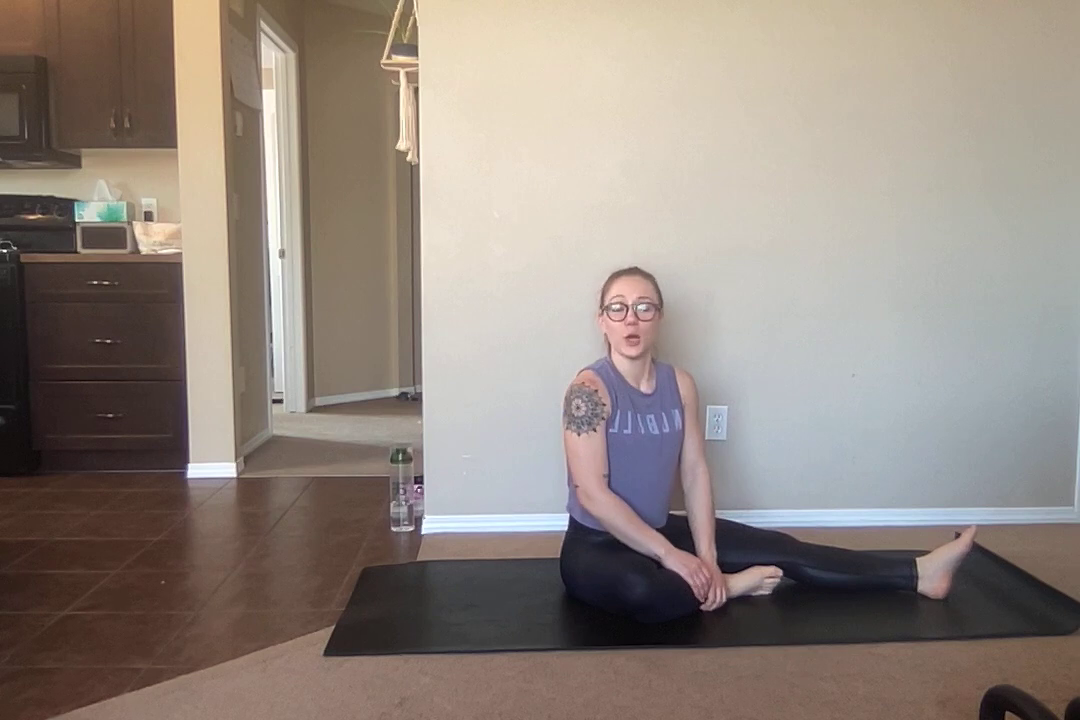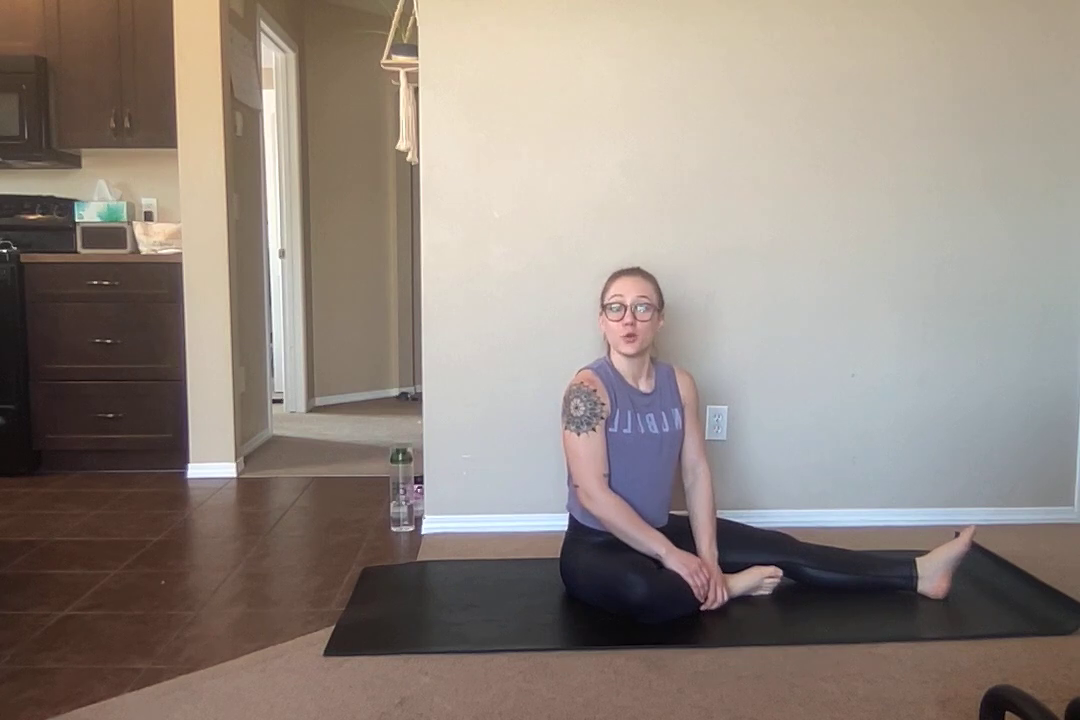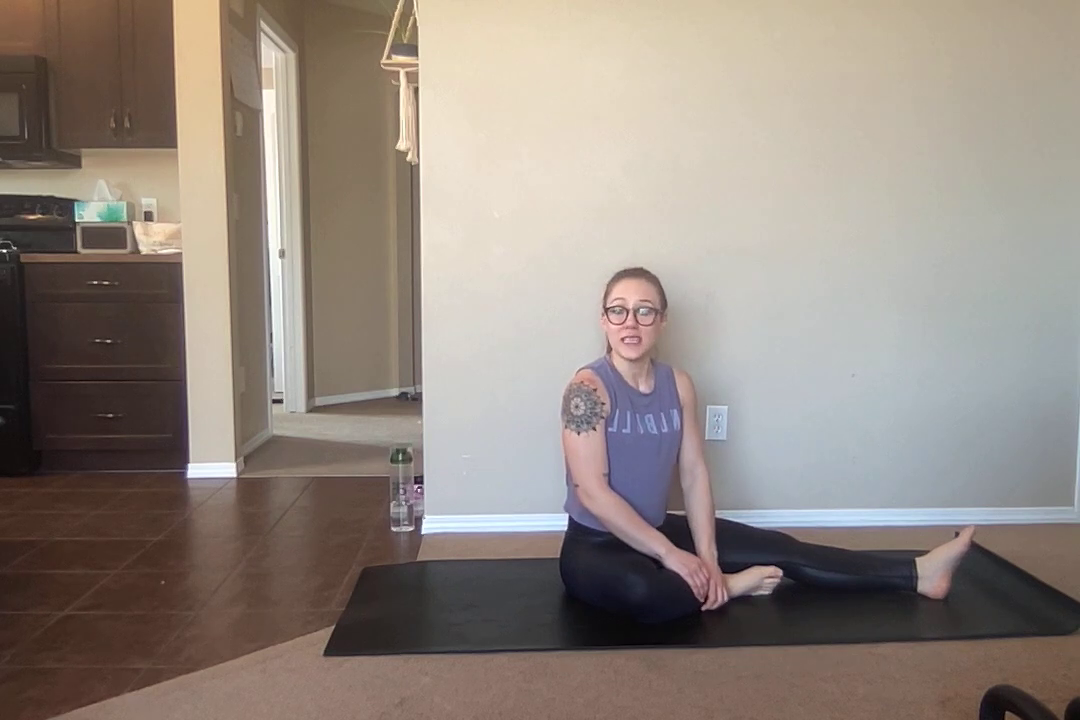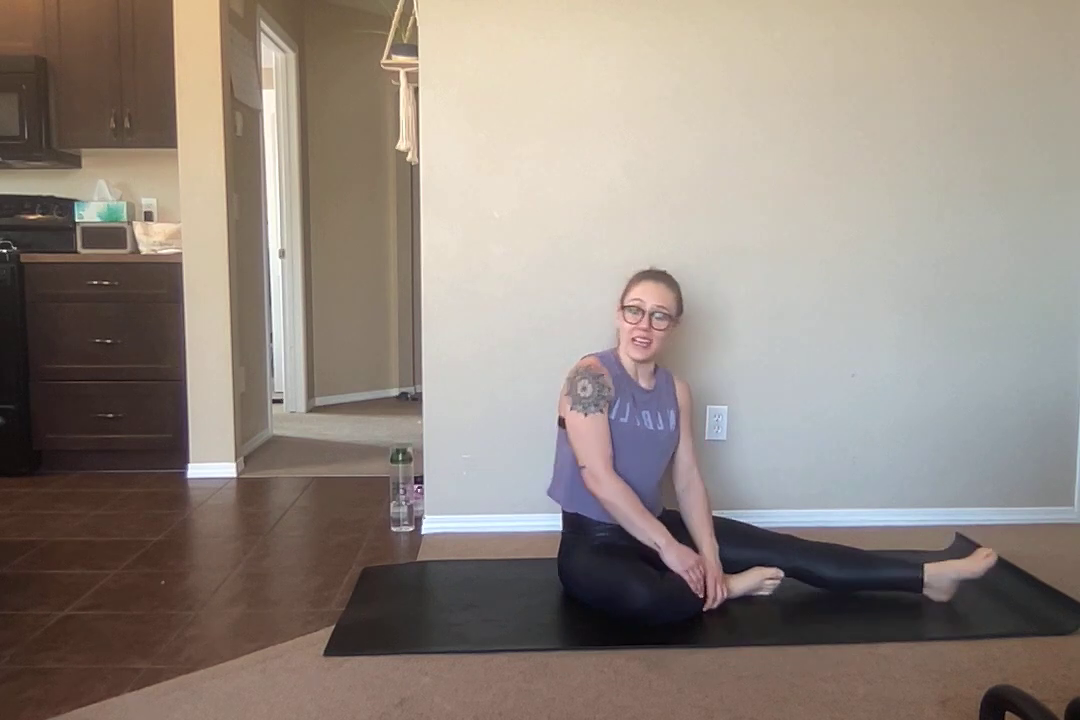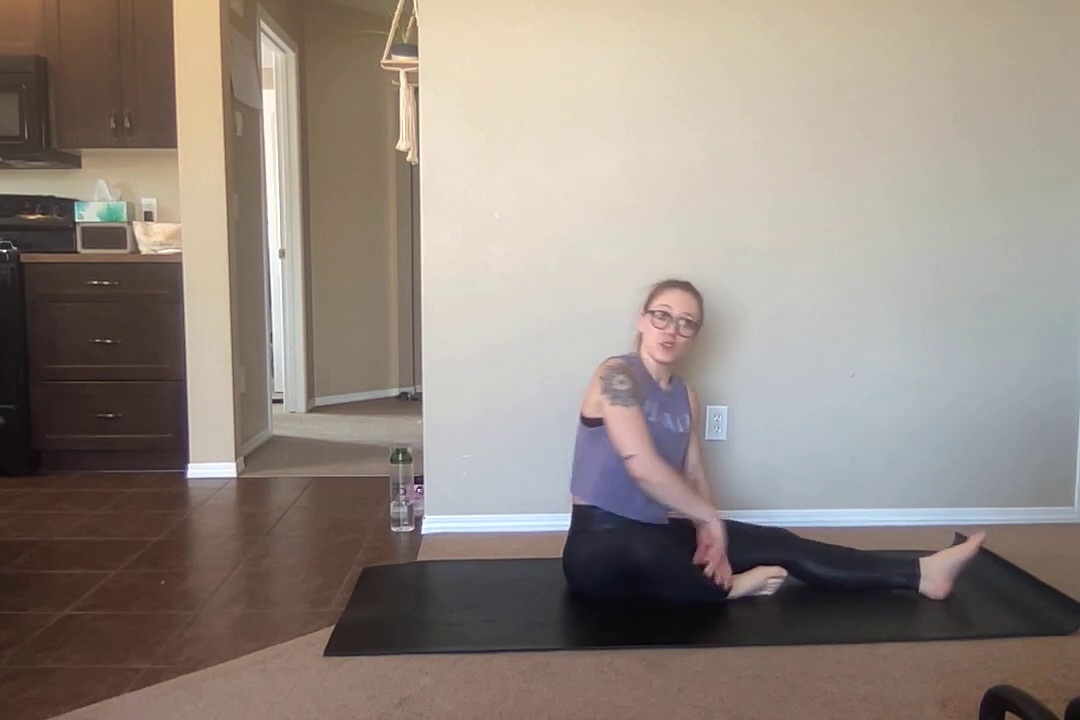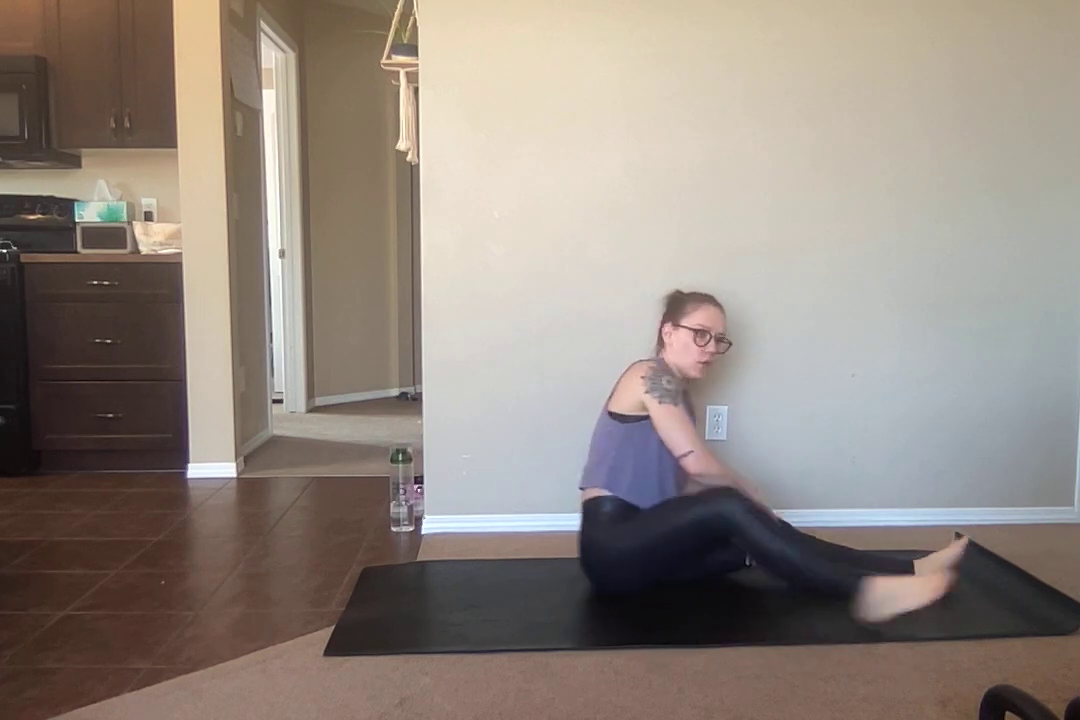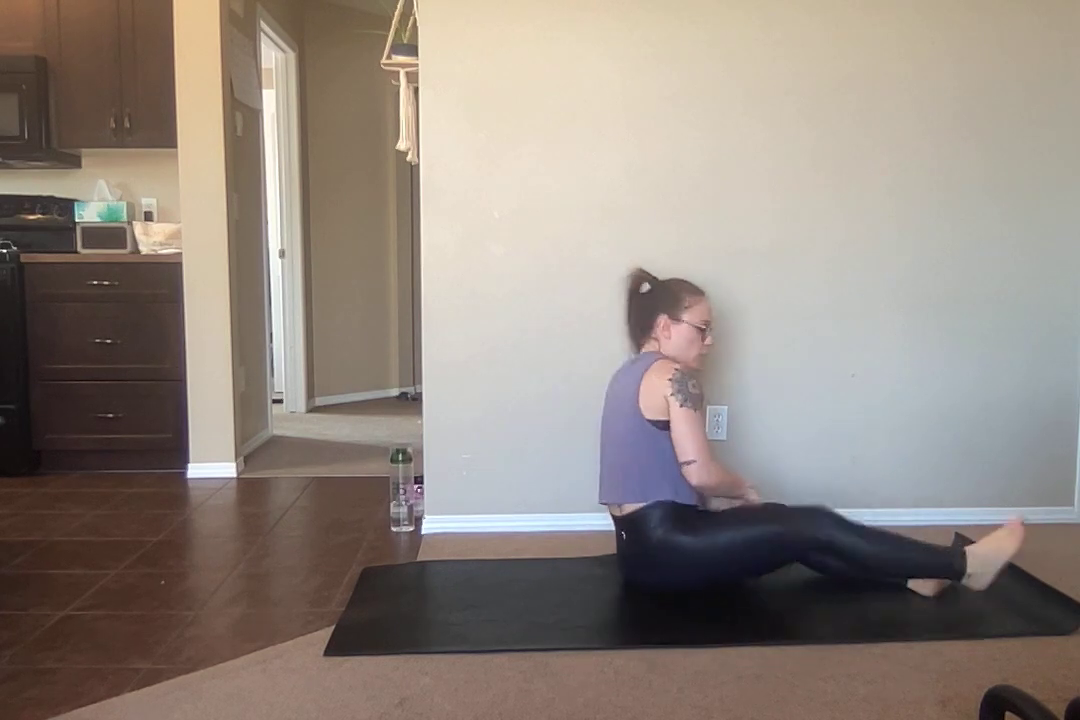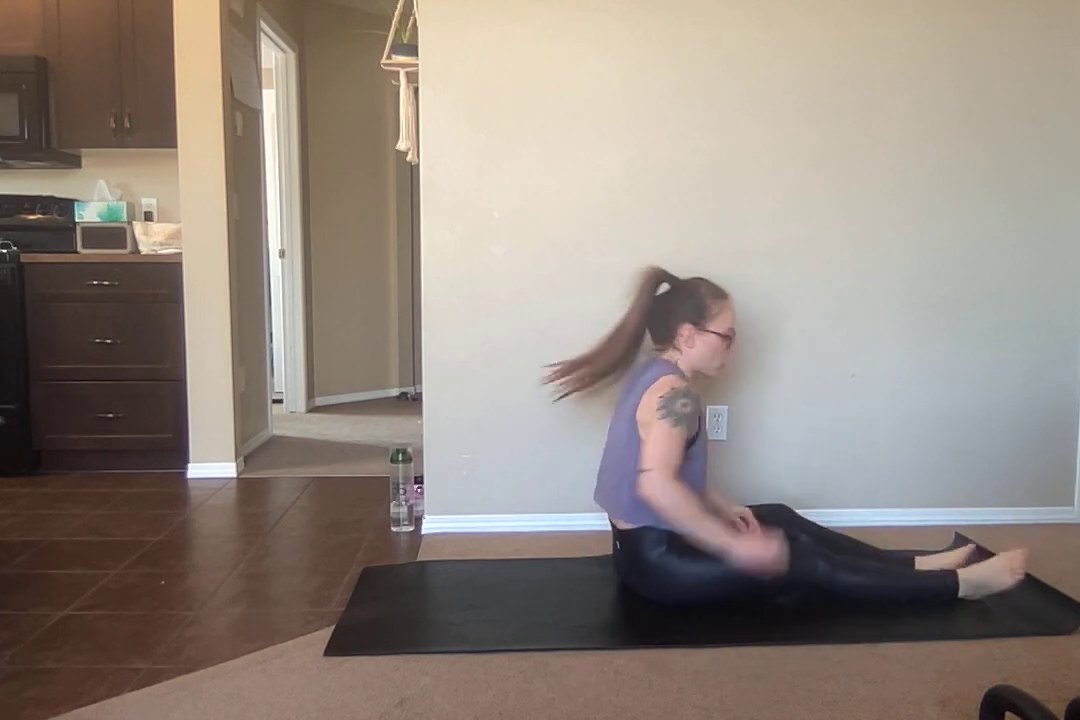
dt=0.3s
person 1, frame 1
left shoulder: (679, 384)
right shoulder: (590, 389)
left elbow: (695, 473)
right elbow: (592, 494)
left wrist: (706, 556)
right wrist: (669, 555)
left hip: (656, 531)
right hip: (596, 547)
left knee: (776, 547)
right knee: (642, 590)
left ankle: (918, 574)
right ankle: (726, 586)
person 1, frame 2
left shoulder: (679, 384)
right shoulder: (588, 389)
left elbow: (696, 472)
right elbow: (593, 494)
left wrist: (708, 556)
right wrist: (670, 556)
left hip: (657, 531)
right hip: (596, 548)
left knee: (778, 548)
right knee: (640, 590)
left ankle: (919, 574)
right ankle: (728, 587)
person 1, frame 3
left shoulder: (678, 385)
right shoulder: (588, 388)
left elbow: (694, 473)
right elbow: (593, 493)
left wrist: (707, 557)
right wrist: (670, 554)
left hip: (654, 530)
right hip: (595, 547)
left knee: (776, 548)
right knee: (643, 590)
left ankle: (918, 573)
right ankle: (727, 585)
person 1, frame 4
left shoulder: (675, 391)
right shoulder: (591, 377)
left elbow: (688, 478)
right elbow: (600, 478)
left wrist: (707, 553)
right wrist: (671, 549)
left hip: (649, 528)
right hip: (590, 545)
left knee: (779, 549)
right knee: (644, 598)
left ankle: (928, 577)
right ankle: (723, 587)
person 1, frame 5
left shoulder: (685, 397)
right shoulder: (618, 375)
left elbow: (694, 476)
right elbow: (642, 466)
left wrist: (709, 529)
right wrist: (710, 518)
left hip: (657, 531)
right hip: (597, 544)
left knee: (777, 545)
right knee: (640, 552)
left ankle: (921, 574)
right ankle: (728, 584)
person 1, frame 6
left shoulder: (680, 396)
right shoulder: (652, 377)
left elbow: (687, 484)
right elbow: (697, 464)
right wrist: (749, 493)
left hip: (635, 540)
right hip: (610, 546)
right knee: (728, 509)
left ankle: (907, 570)
right ankle: (864, 591)
person 1, frame 7
left shoulder: (631, 374)
right shoulder: (674, 375)
right elbow: (698, 470)
left wrist: (728, 504)
right wrist: (745, 492)
left hip: (642, 544)
right hip: (667, 547)
left knee: (787, 527)
right knee: (816, 527)
left ankle: (910, 573)
right ankle: (964, 565)
person 1, frame 8
left shoulder: (655, 378)
right shoulder: (674, 393)
right elbow: (657, 487)
left wrist: (726, 511)
right wrist: (736, 546)
left hip: (647, 544)
right hip: (658, 557)
left knee: (780, 519)
right knee: (810, 566)
left ankle: (910, 568)
right ankle: (958, 584)
